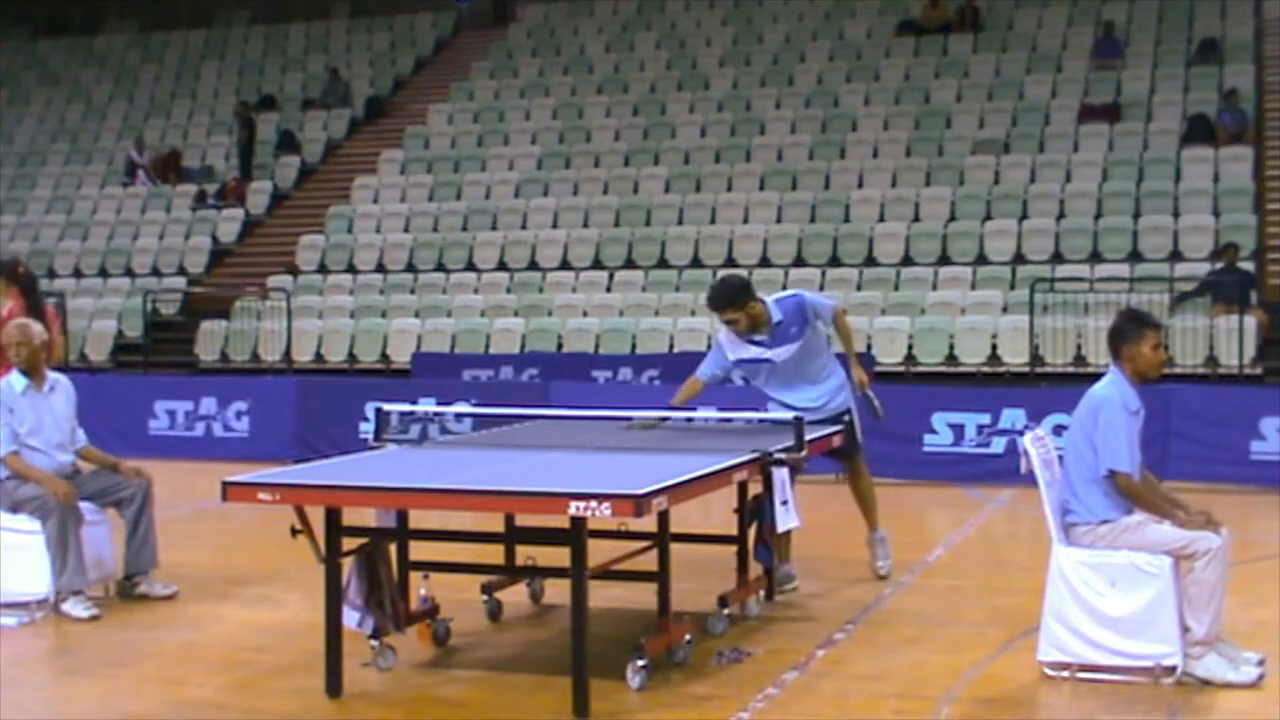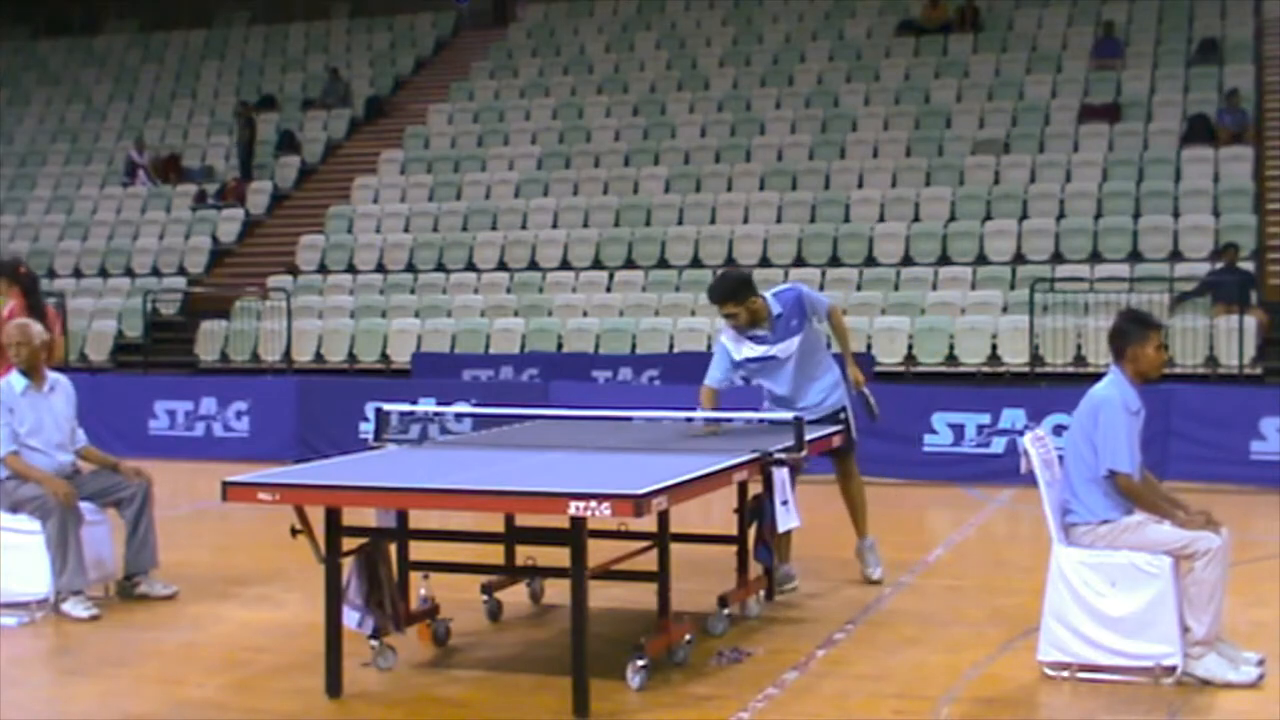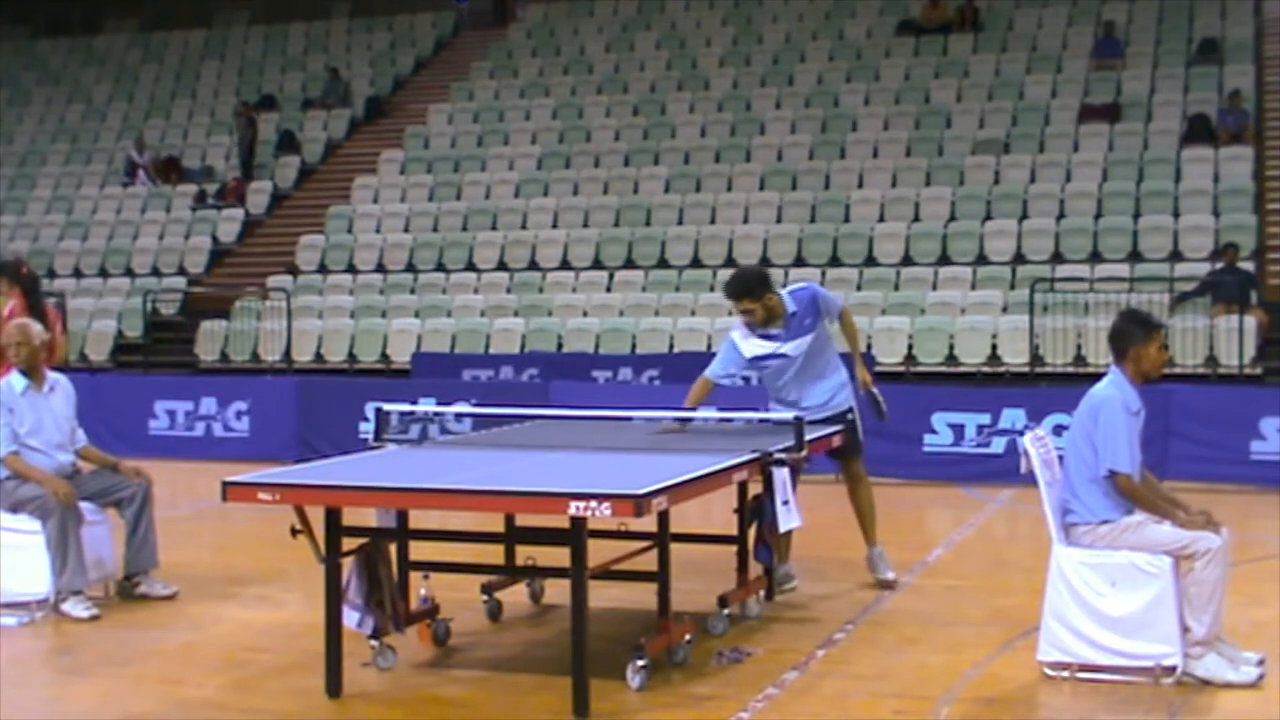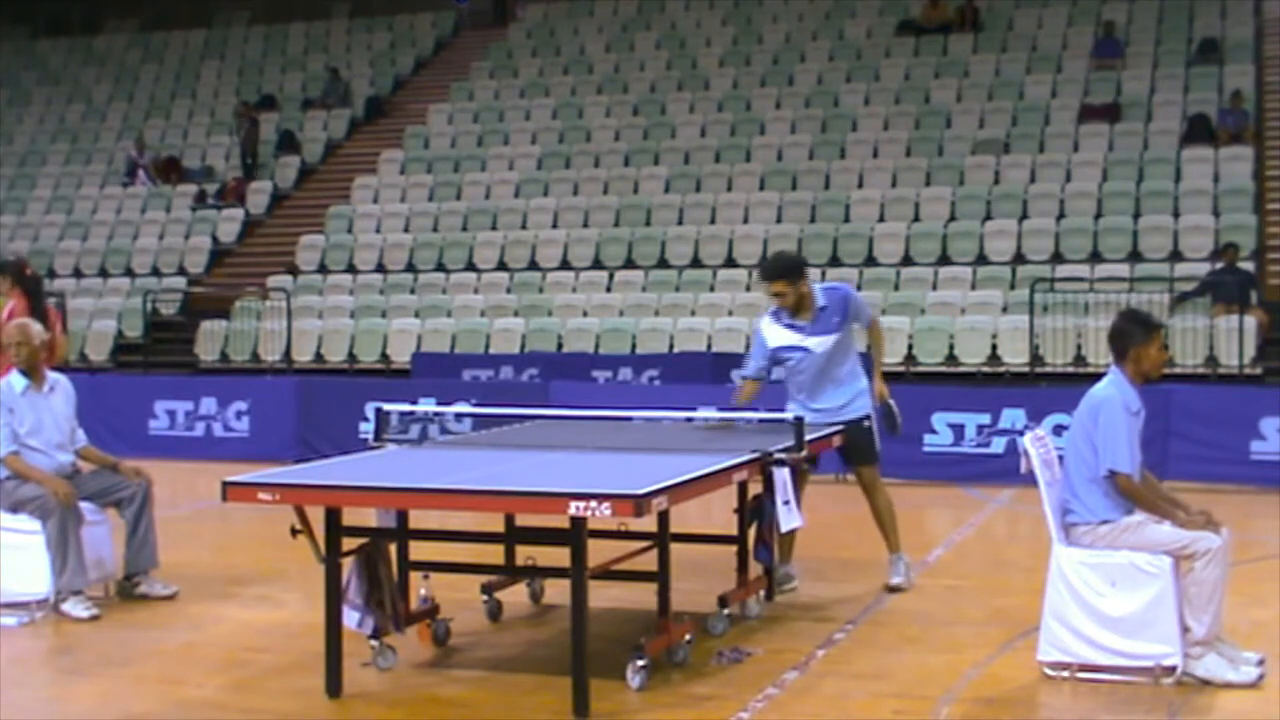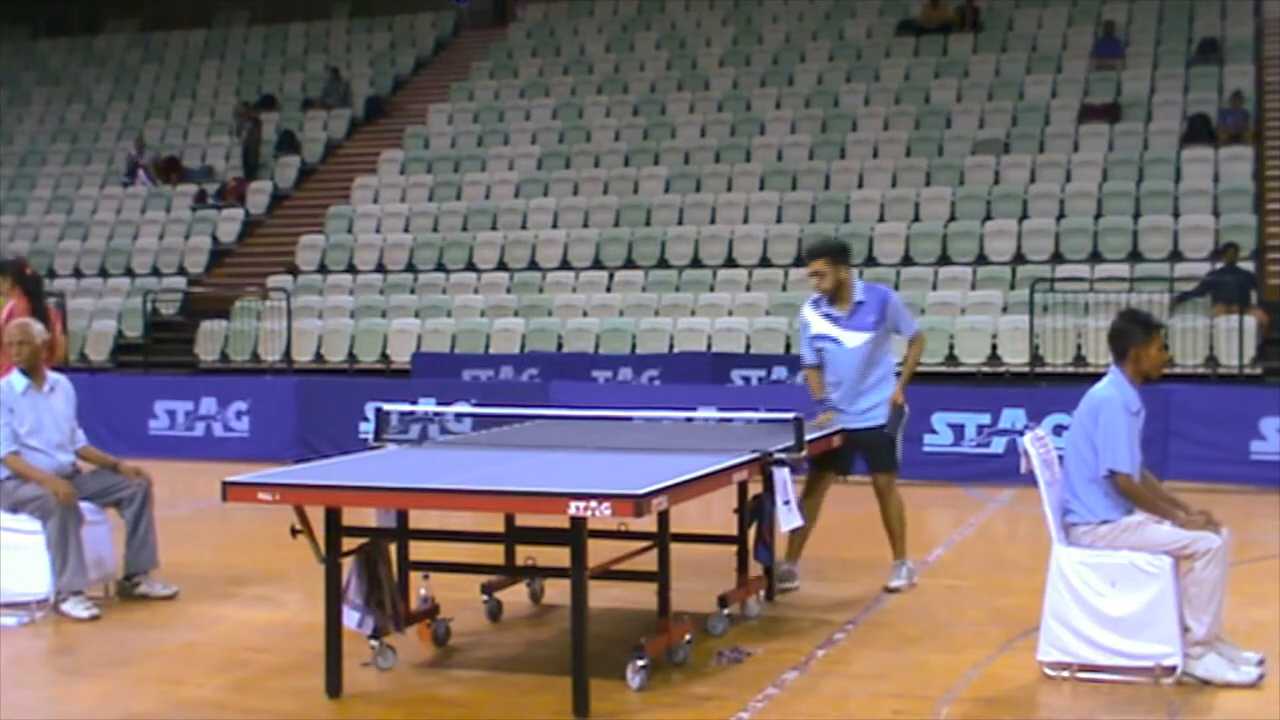
dt=0.2s
person 1, frame 1
left shoulder: (1124, 397)
right shoulder: (1110, 400)
left elbow: (1137, 473)
right elbow: (1124, 482)
left wrist: (1185, 509)
right wrist: (1179, 519)
left hip: (1117, 514)
right hip: (1099, 524)
left knee: (1215, 534)
right knee: (1206, 544)
left ankle: (1206, 638)
right ankle: (1197, 652)
person 1, frame 2
left shoulder: (1124, 397)
right shoulder: (1110, 400)
left elbow: (1137, 473)
right elbow: (1124, 482)
left wrist: (1185, 509)
right wrist: (1179, 519)
left hip: (1117, 514)
right hip: (1099, 524)
left knee: (1216, 534)
right knee: (1205, 544)
left ankle: (1206, 638)
right ankle: (1197, 652)
person 1, frame 3
left shoulder: (1124, 397)
right shoulder: (1110, 400)
left elbow: (1137, 472)
right elbow: (1124, 482)
left wrist: (1185, 509)
right wrist: (1179, 519)
left hip: (1117, 514)
right hip: (1098, 524)
left knee: (1215, 533)
right knee: (1206, 544)
left ankle: (1206, 638)
right ankle: (1197, 651)
person 1, frame 4
left shoulder: (1124, 397)
right shoulder: (1111, 400)
left elbow: (1137, 472)
right elbow: (1123, 482)
left wrist: (1185, 509)
right wrist: (1179, 519)
left hip: (1116, 514)
right hip: (1099, 524)
left knee: (1215, 534)
right knee: (1206, 544)
left ankle: (1206, 638)
right ankle: (1196, 652)
person 1, frame 5
left shoulder: (1124, 397)
right shoulder: (1110, 400)
left elbow: (1137, 472)
right elbow: (1123, 482)
left wrist: (1185, 509)
right wrist: (1179, 519)
left hip: (1116, 515)
right hip: (1099, 524)
left knee: (1214, 534)
right knee: (1206, 544)
left ankle: (1206, 638)
right ankle: (1197, 651)
person 2, frame 1
left shoulder: (798, 304)
right shoulder: (728, 342)
left elbow: (837, 315)
right elbow: (698, 380)
left wrist: (854, 364)
left hip: (832, 400)
right hip: (786, 413)
left knee: (855, 467)
left ankle: (875, 536)
right ankle: (783, 567)
person 2, frame 2
left shoulder: (796, 298)
right shoulder: (730, 341)
left elbow: (833, 314)
right elbow: (710, 388)
left wrist: (850, 363)
left hip: (828, 400)
right hip: (783, 413)
left knee: (847, 471)
left ankle: (865, 544)
right ankle: (783, 567)
person 2, frame 3
left shoulder: (810, 297)
right shoulder: (741, 338)
left elbow: (842, 314)
right elbow: (708, 379)
left wrist: (858, 364)
left hip: (835, 401)
right hip: (788, 413)
left knee: (854, 473)
left ankle: (874, 551)
right ankle: (782, 566)
person 2, frame 4
left shoulder: (842, 298)
right shoulder: (769, 328)
left elbow: (871, 324)
right elbow: (753, 378)
left wrist: (877, 376)
left hip: (853, 407)
right hip: (805, 414)
left knee: (870, 480)
right knee: (791, 485)
left ankle: (897, 560)
right ankle: (783, 567)
person 2, frame 5
left shoulder: (882, 299)
right shoulder: (811, 314)
left elbow: (915, 338)
right elbow: (812, 367)
left wrist: (901, 386)
right wrist: (824, 407)
left hip: (879, 412)
right hip: (834, 415)
left knee: (884, 485)
right knee: (814, 485)
left ankle: (902, 563)
right ankle: (789, 566)
person 3, frame 1
left shoulder: (63, 385)
left wrist: (118, 465)
right wrist: (47, 480)
left hip: (69, 476)
left knee: (135, 486)
right knee: (60, 503)
left ankle: (136, 576)
right ankle: (69, 593)
person 3, frame 2
left shoulder: (63, 385)
left wrist: (118, 465)
right wrist: (47, 480)
left hip: (69, 476)
left knee: (135, 486)
right knee: (59, 503)
left ankle: (136, 576)
right ankle: (69, 593)
person 3, frame 3
left shoulder: (62, 385)
left wrist: (117, 464)
right wrist: (48, 480)
left hip: (69, 476)
left knee: (135, 485)
right knee: (60, 503)
left ankle: (136, 577)
right ankle: (69, 594)
person 3, frame 4
left shoulder: (63, 385)
left wrist: (117, 464)
right wrist: (48, 479)
left hip: (68, 476)
left knee: (135, 485)
right knee: (60, 502)
left ankle: (136, 576)
right ankle: (68, 594)
person 3, frame 5
left shoulder: (62, 385)
left wrist: (118, 465)
right wrist: (47, 480)
left hip: (69, 476)
left knee: (135, 486)
right knee: (60, 503)
left ankle: (136, 576)
right ankle: (68, 594)
